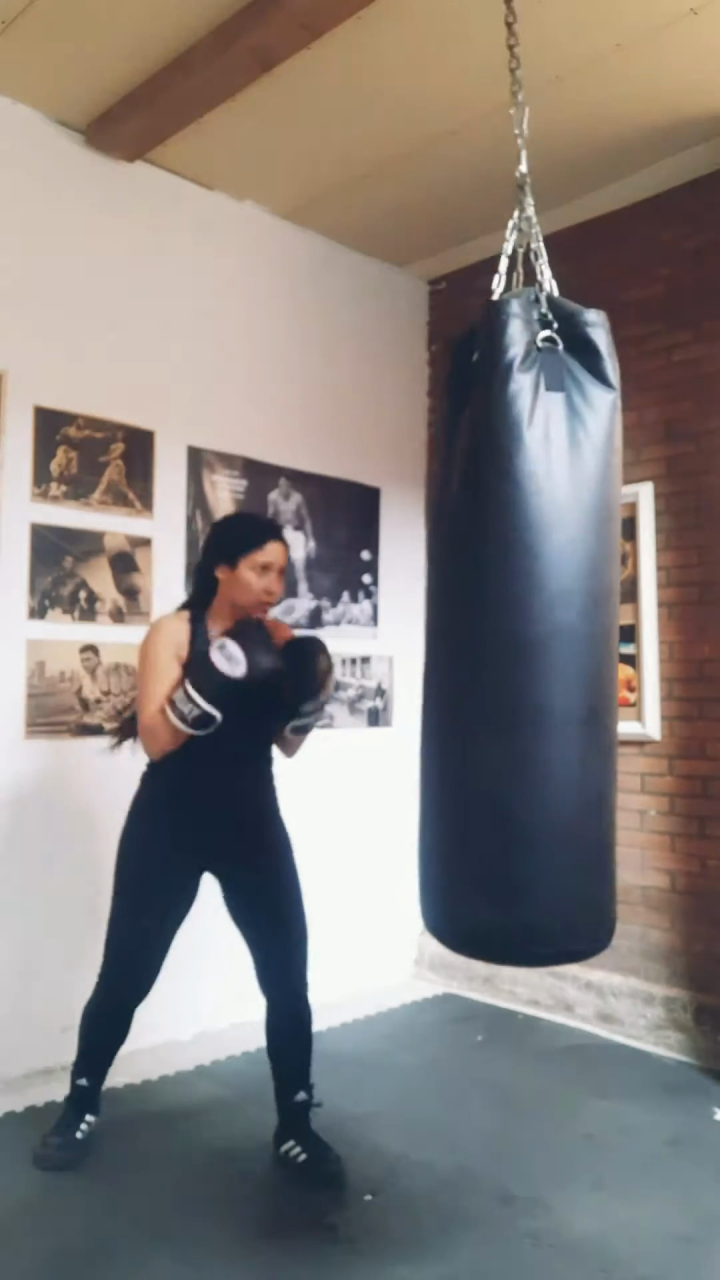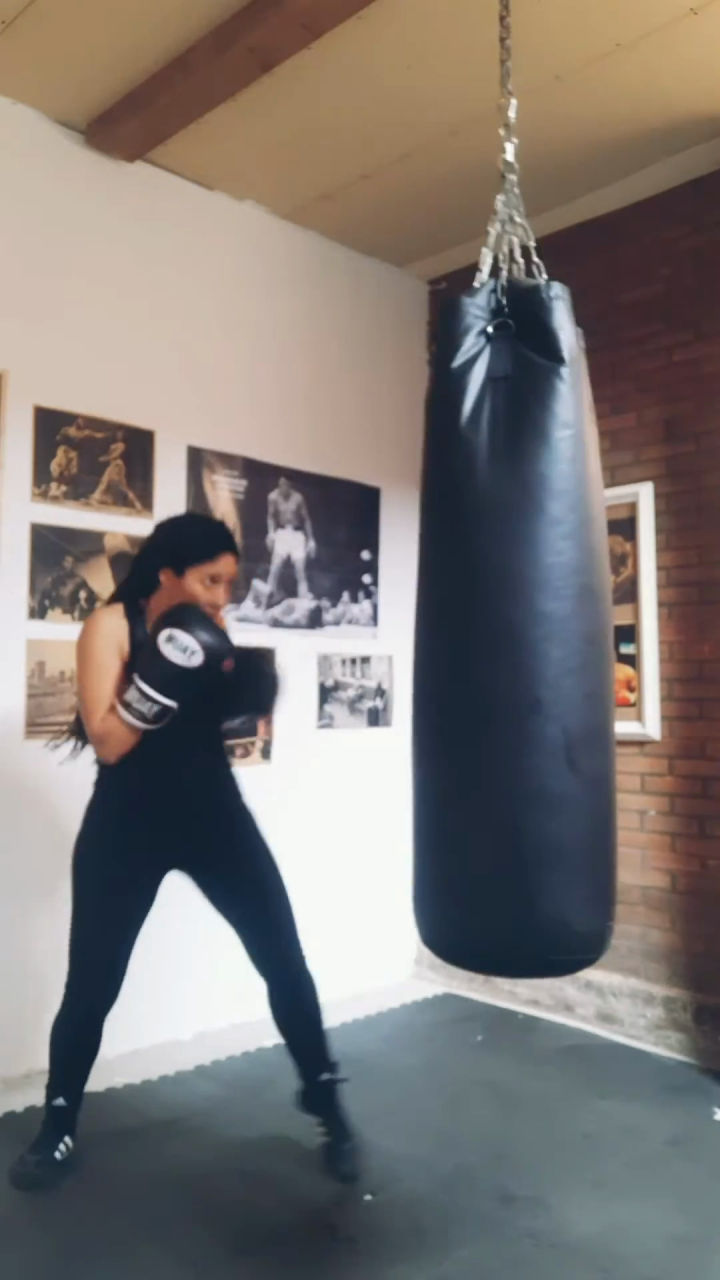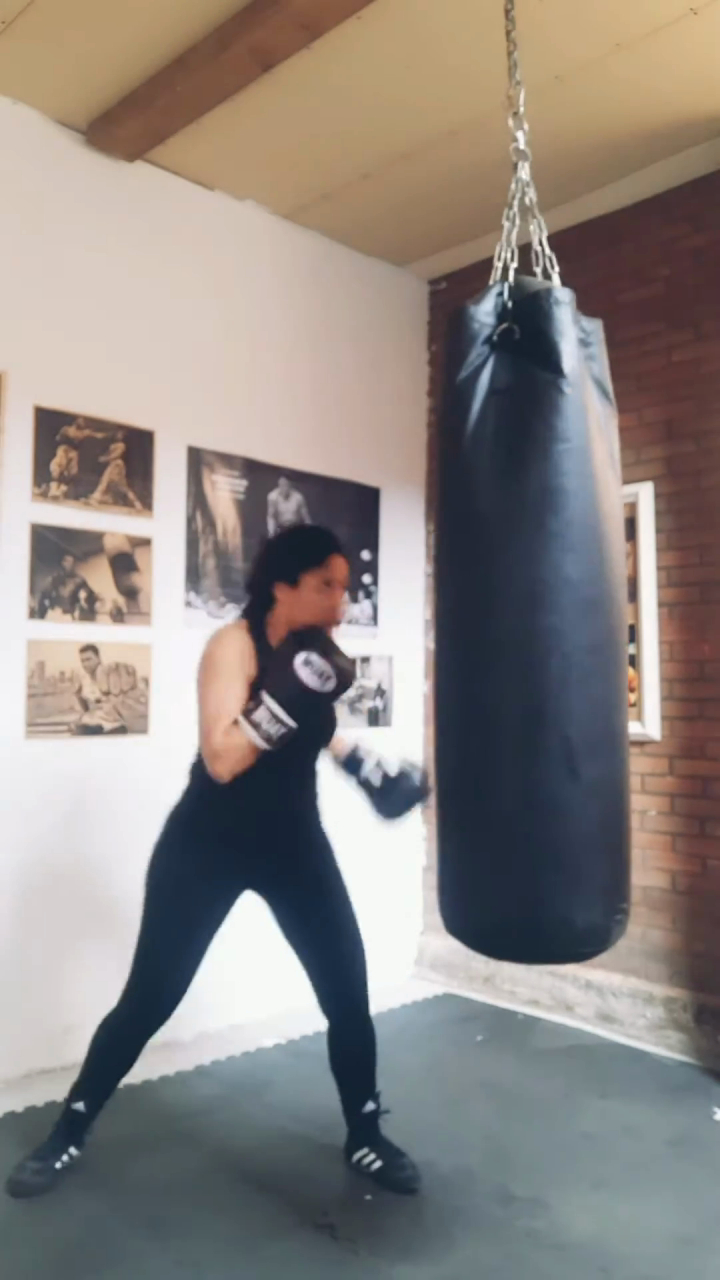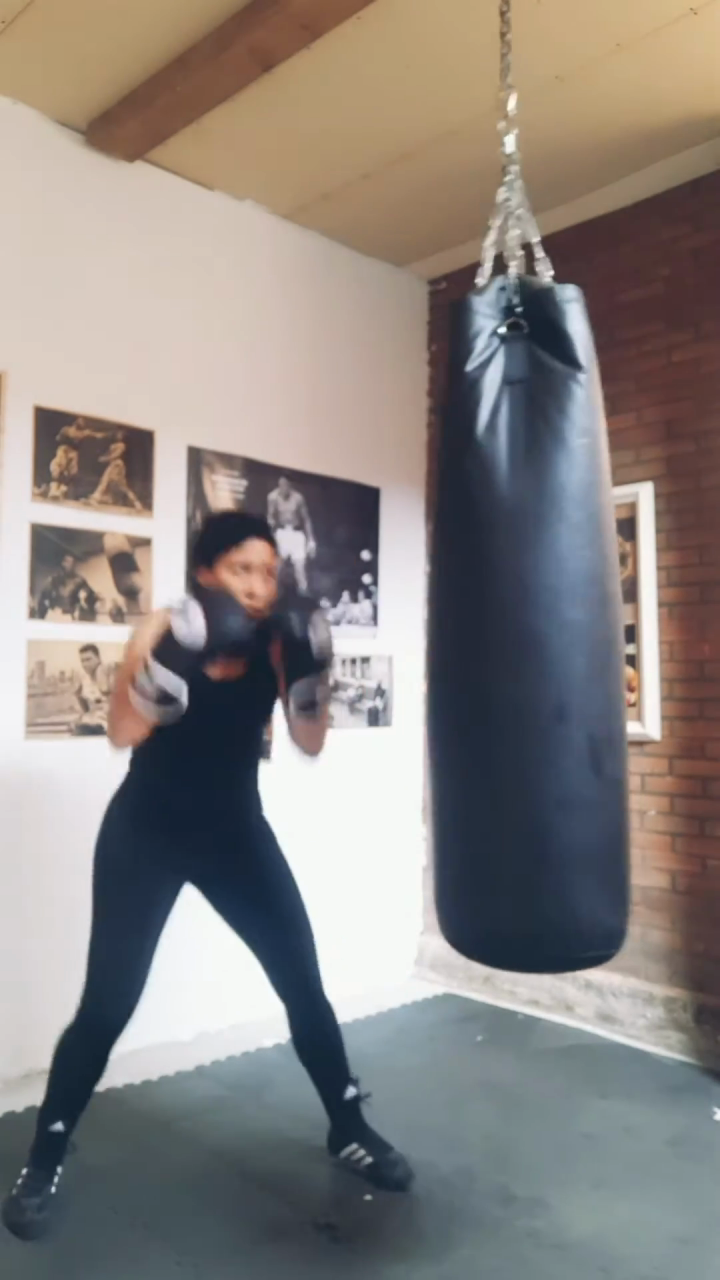
dt=0.7s
person 1, frame 1
left shoulder: (277, 640)
right shoulder: (175, 633)
left elbow: (288, 742)
right elbow: (155, 740)
left wrist: (306, 696)
right wrist: (217, 683)
left hip: (252, 823)
right hip: (168, 824)
left knee: (288, 979)
right knee: (126, 976)
left ankle: (295, 1127)
right ankle: (80, 1110)
person 1, frame 2
left shoulder: (206, 634)
right shoulder: (110, 627)
right elbow: (106, 743)
left wrist: (247, 689)
right wrist: (165, 674)
left hip: (214, 814)
right hip: (126, 824)
left knee: (283, 958)
right knee: (91, 986)
left ankle: (326, 1106)
right ankle: (57, 1130)
person 1, frame 3
left shoulder: (317, 645)
right shoulder: (231, 646)
right elbow: (222, 763)
left wrist: (366, 769)
right wrist: (290, 695)
left hip: (293, 839)
right hip: (204, 839)
left knee: (348, 996)
right knee: (149, 998)
left ankle: (366, 1133)
right ankle: (68, 1136)
person 1, frame 4
left shoulder: (279, 640)
right shoulder: (163, 629)
left elbow: (311, 744)
right elbow: (123, 732)
left wrist: (310, 669)
right wrist: (175, 652)
left hip: (236, 832)
right hip: (144, 834)
left knee: (303, 984)
right knee: (107, 1004)
left ankle: (349, 1130)
